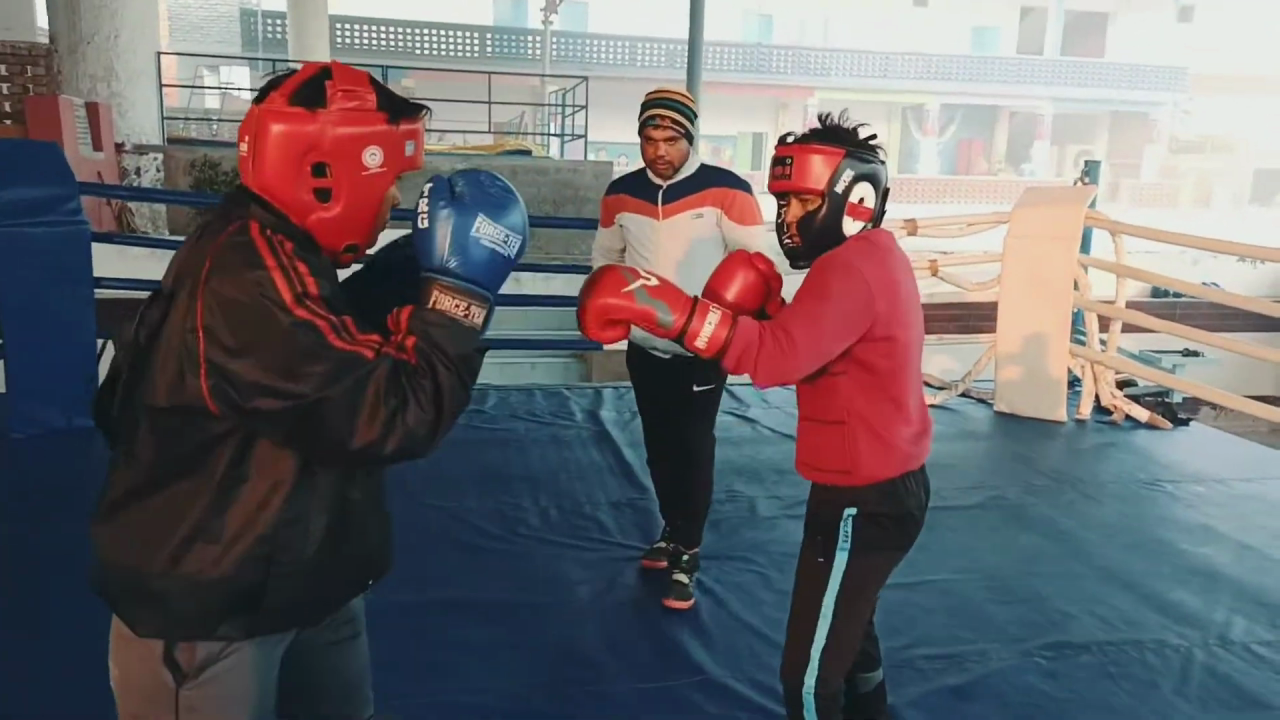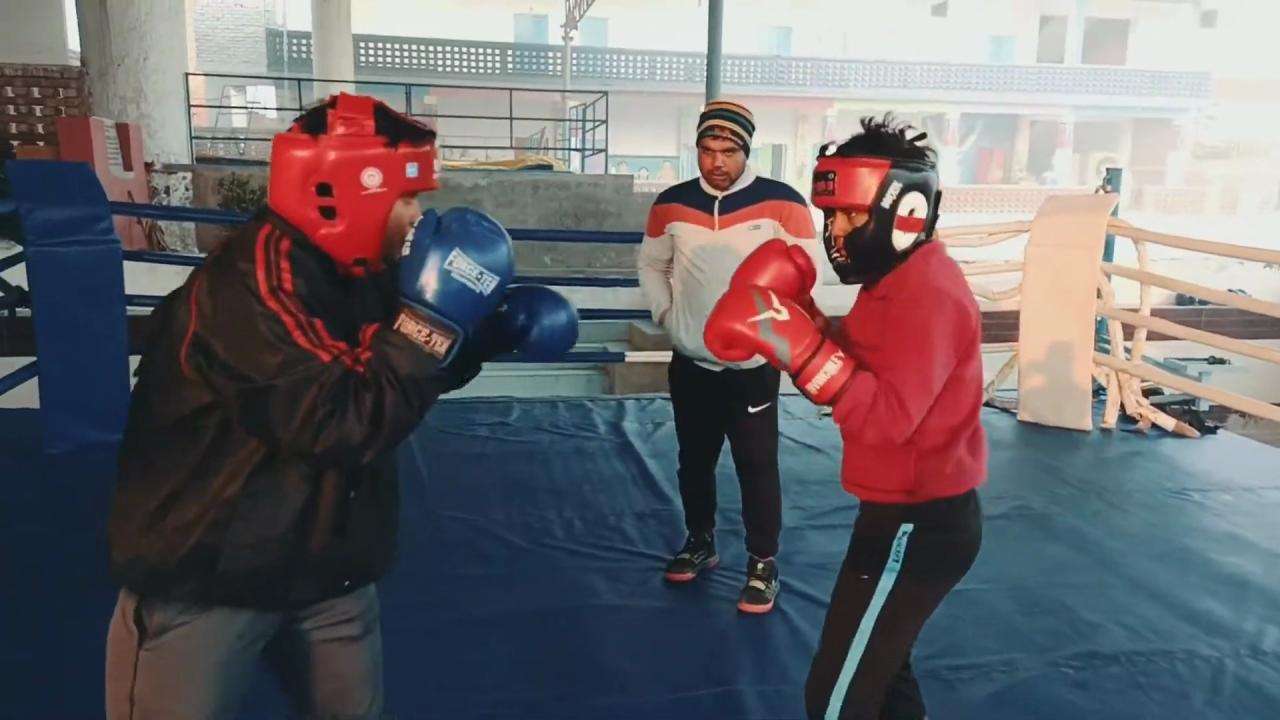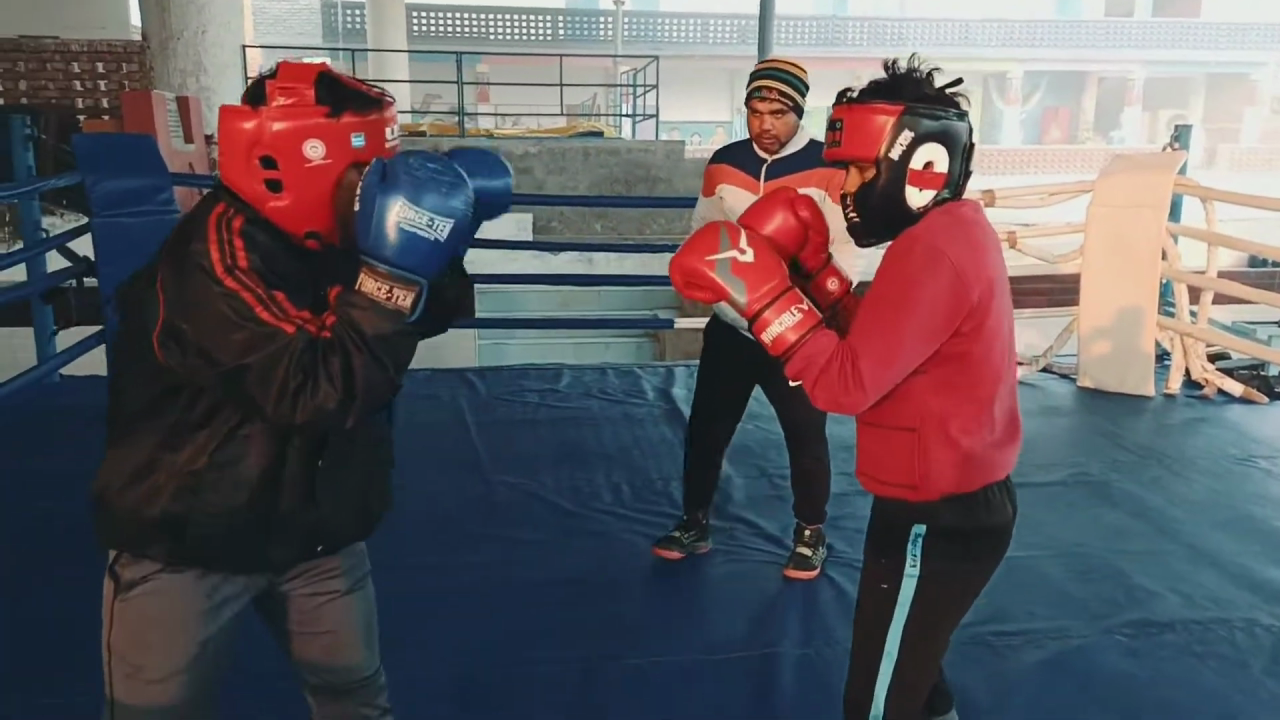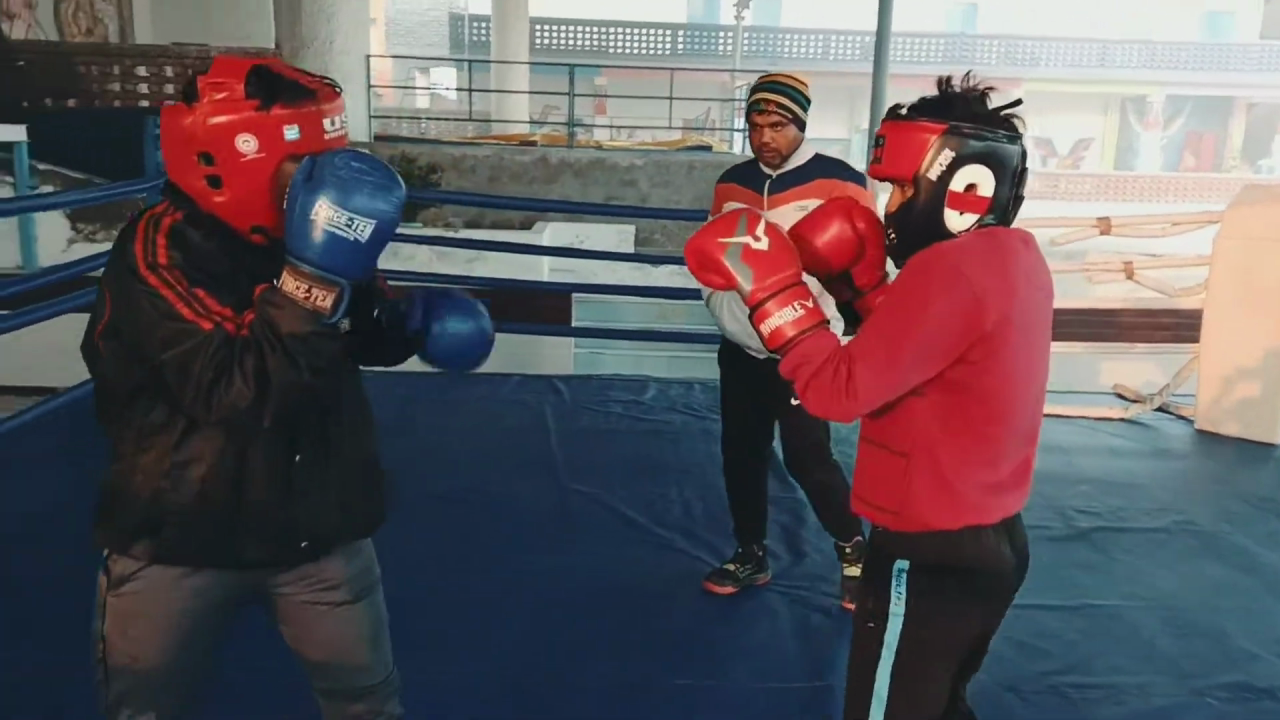
dt=0.5s
person 1, frame 1
left shoulder: (281, 250)
right shoulder: (253, 280)
left elbow: (335, 357)
right elbow: (393, 416)
left wrist: (417, 286)
right wrist: (458, 288)
person 1, frame 2
left shoulder: (357, 270)
right shoulder: (255, 277)
left elbow: (428, 362)
right elbow: (337, 423)
left wrist: (502, 322)
right wrist: (429, 316)
left hip: (324, 567)
right hip: (198, 573)
person 1, frame 3
left shoulder: (334, 234)
right shoulder: (220, 257)
left elbow: (431, 312)
right elbow: (319, 395)
left wrist: (449, 234)
right wrist: (390, 270)
left hip: (315, 527)
right hip: (184, 539)
person 1, frame 4
left shoulder: (308, 229)
right shoulder: (162, 252)
left elbow: (358, 338)
right elbow: (243, 392)
left wrist: (414, 320)
right wrist: (317, 272)
left hip: (315, 524)
right hip: (177, 536)
person 2, frame 1
left shoulder: (850, 269)
right shoulder: (871, 258)
left elbow: (775, 360)
right elbow: (814, 349)
left wrist: (671, 308)
right wrist: (769, 313)
left hip: (863, 505)
right hip: (884, 489)
right knee: (844, 623)
person 2, frame 2
left shoulder: (928, 294)
right shoulder: (892, 276)
left elbow: (887, 416)
right elbow: (856, 363)
left wrist: (799, 347)
right wrist: (794, 315)
left hip: (917, 526)
right hip: (913, 515)
right knee: (878, 664)
person 2, frame 3
left shoulder: (931, 254)
right shoulder: (957, 232)
left elbow: (848, 384)
right elbow: (879, 342)
left wrist: (762, 293)
left hip: (936, 521)
right hip: (965, 502)
person 2, frame 4
left shoulder: (950, 271)
right shoulder: (1014, 259)
left elbow: (842, 390)
left wrist: (772, 285)
right wrist: (865, 283)
left hip: (932, 555)
right hip: (990, 540)
person 3, frame 1
left shoulder: (726, 190)
right shoulder: (621, 193)
right elbow: (606, 256)
left hip: (703, 349)
right hip: (644, 348)
left knee: (694, 450)
right knee: (660, 446)
left ankle: (684, 557)
right ankle: (675, 531)
person 3, frame 2
left shoulder: (782, 203)
right shoulder: (671, 204)
left elbow: (804, 275)
right elbow: (651, 266)
right wrist: (667, 316)
left hip: (754, 366)
right hip: (691, 362)
left knee: (756, 465)
right knee: (694, 460)
left ankle: (763, 565)
right ankle: (700, 542)
person 3, frame 3
left shoulder: (829, 169)
right shoulder: (724, 163)
left elbow: (848, 247)
right elbow: (703, 227)
right hip: (728, 327)
left knee: (805, 437)
right knee: (705, 430)
left ankle: (810, 533)
right ankle: (695, 524)
person 3, frame 4
left shoulder: (837, 181)
right shoulder: (732, 183)
right wrist: (721, 305)
right hip: (742, 350)
left knee: (808, 457)
right knee: (740, 453)
left ankle: (851, 546)
right ankle: (751, 553)
